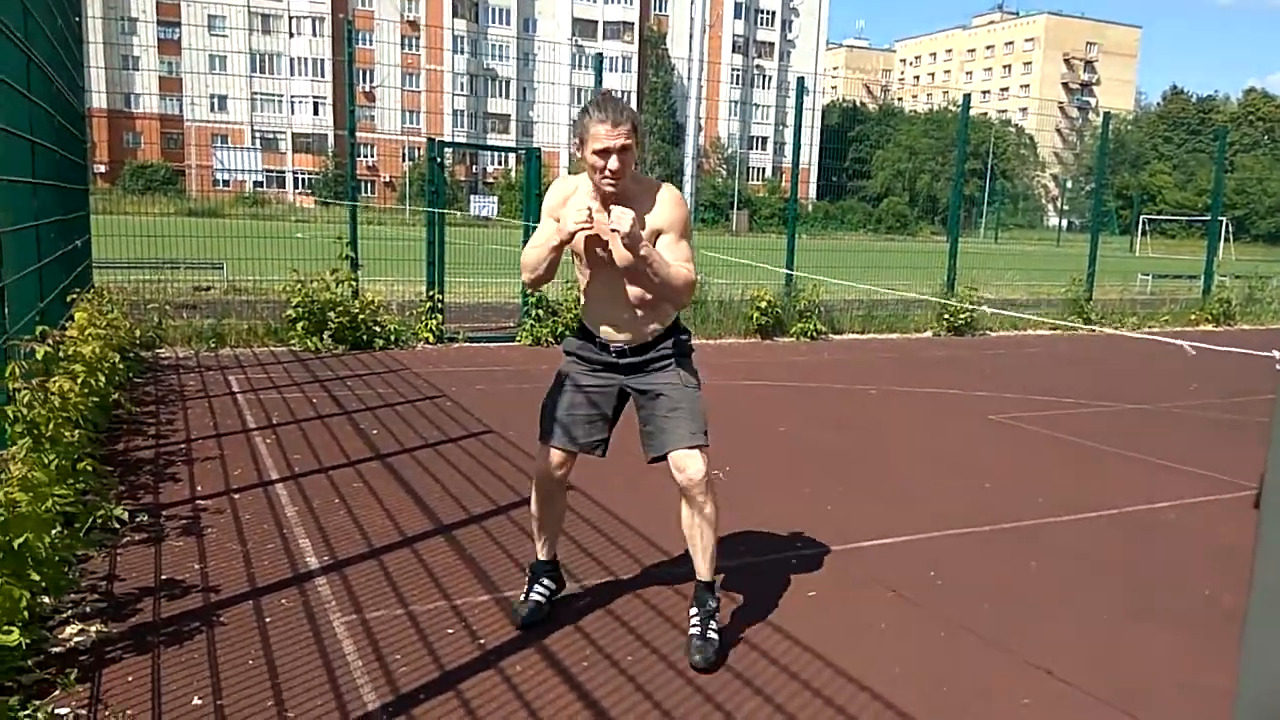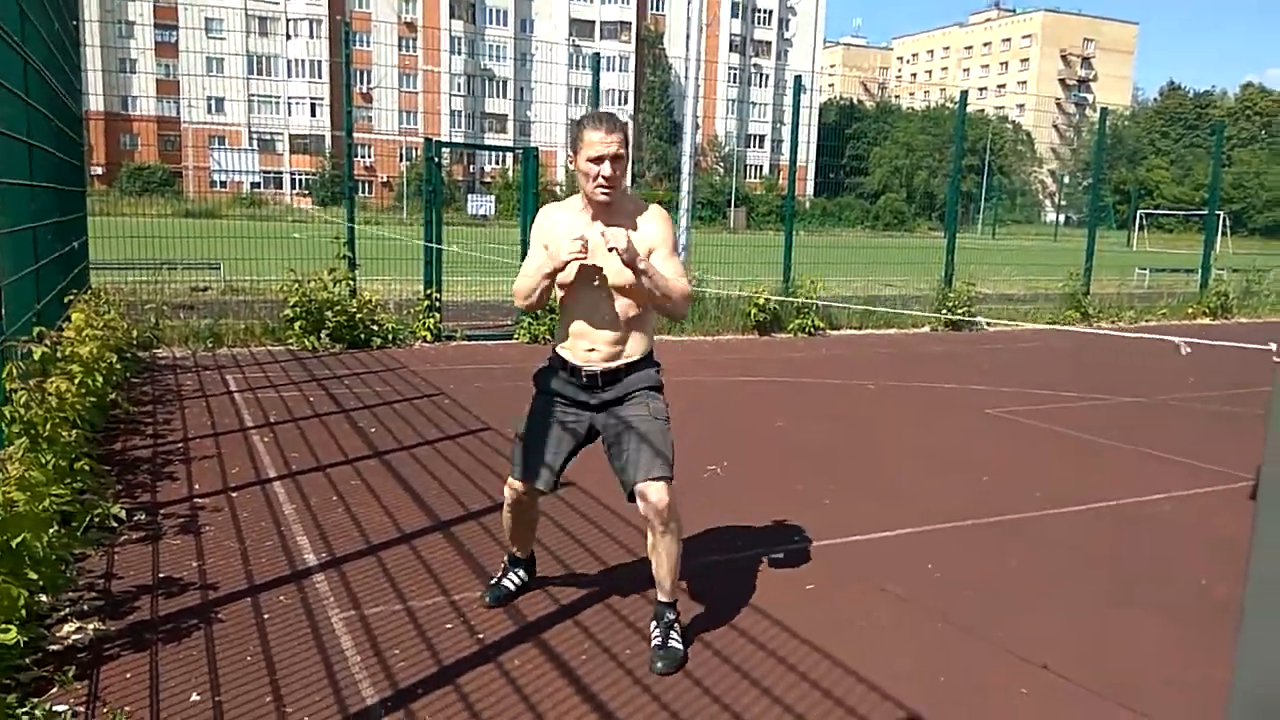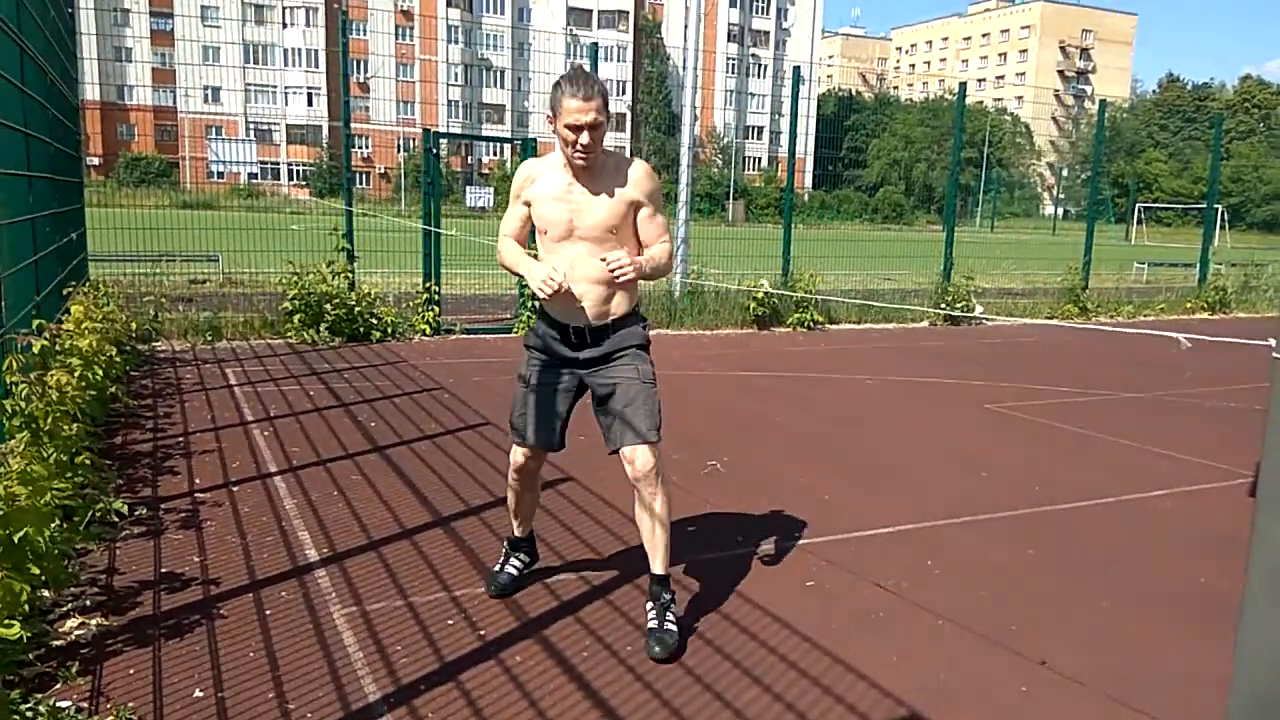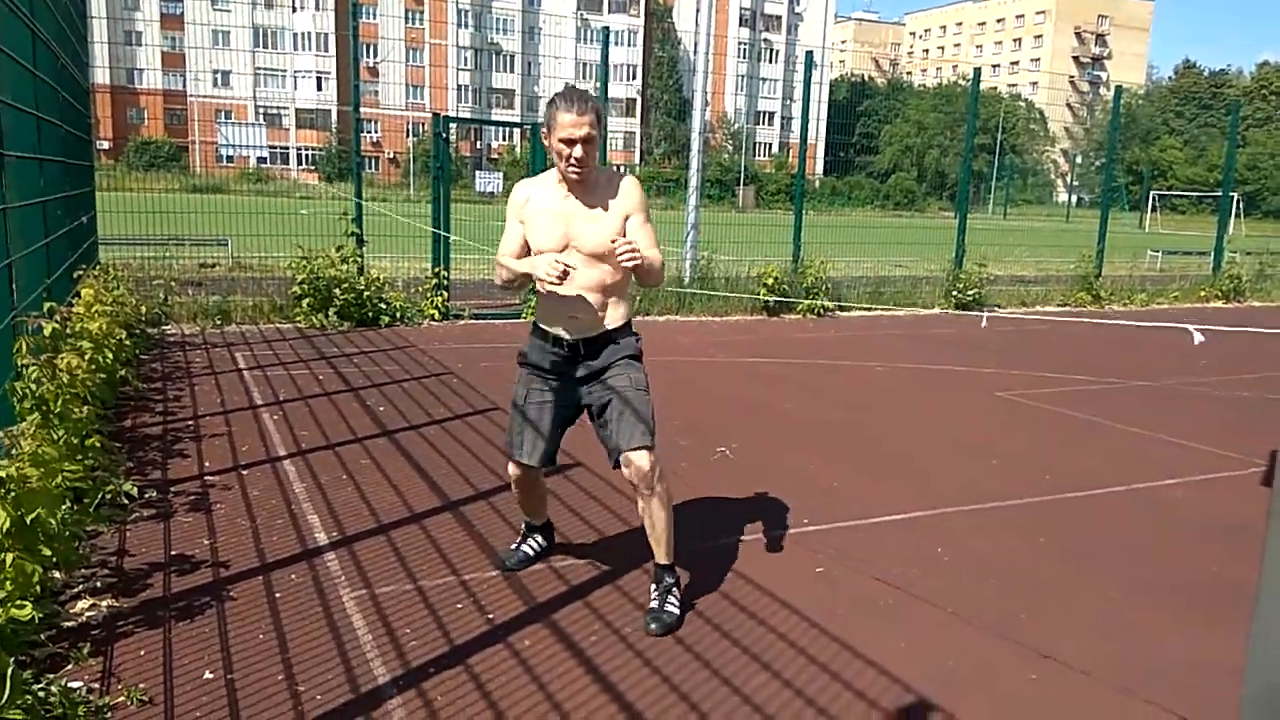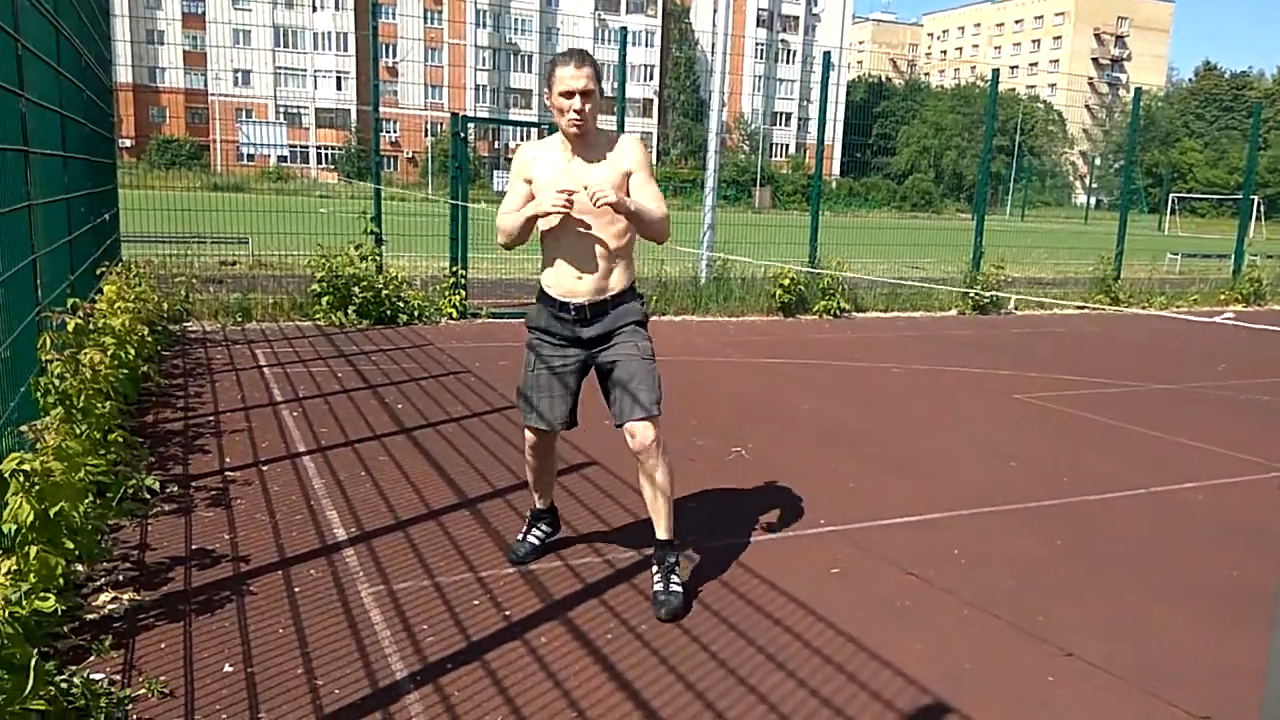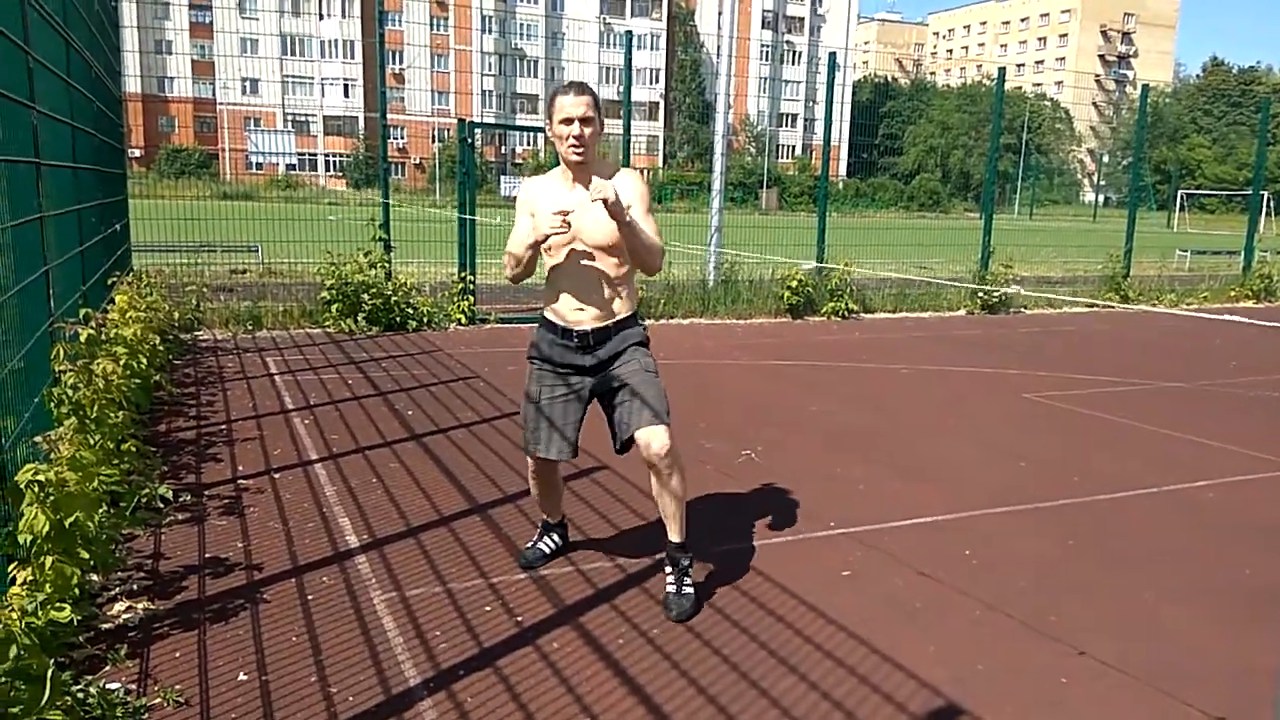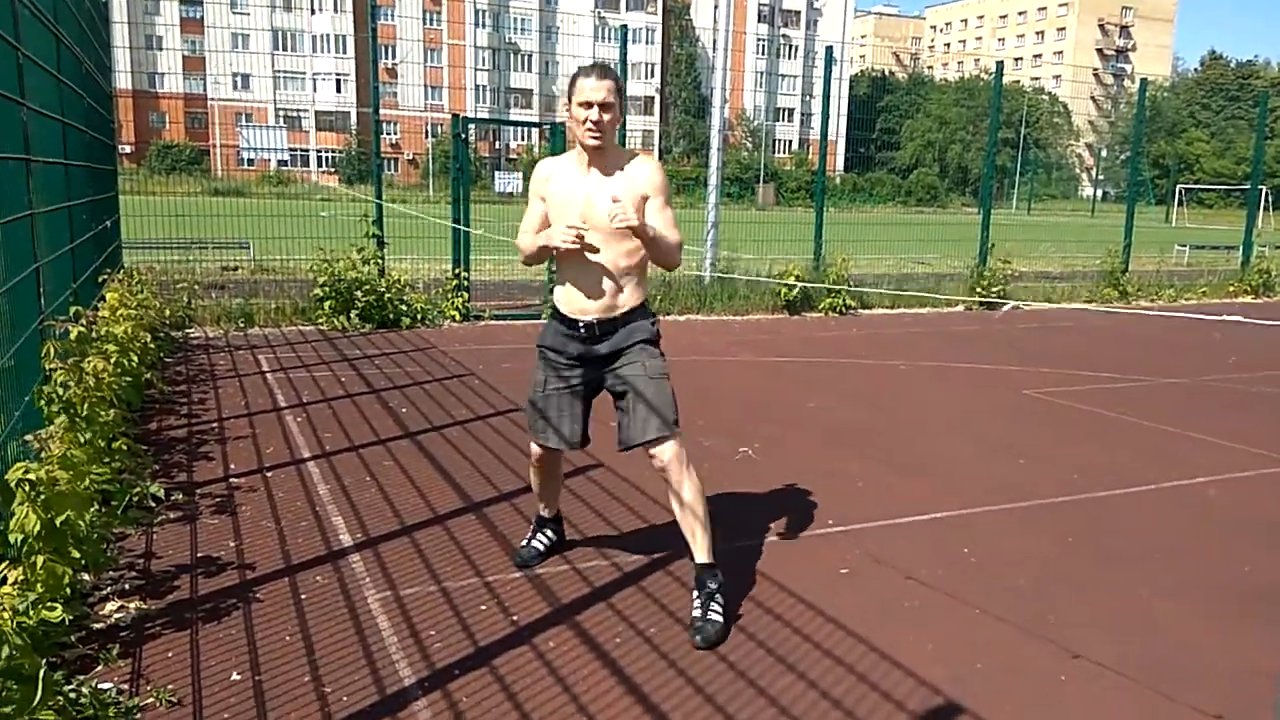
dt=0.2s
person 1, frame 1
left shoulder: (666, 201)
right shoulder: (563, 194)
left elbow: (684, 291)
right elbow: (530, 276)
left wrist: (640, 248)
right wrist: (563, 234)
left hip: (661, 354)
right hip: (592, 351)
left knee: (692, 473)
right knee: (551, 466)
left ankle: (705, 600)
right ankle: (545, 572)
person 1, frame 2
left shoulder: (652, 220)
right shoulder: (552, 219)
left elbow: (679, 306)
right elbow: (523, 300)
left wrist: (637, 266)
right wrist: (553, 263)
left hip: (632, 384)
right hip: (566, 380)
left knee: (657, 501)
right knee: (520, 490)
left ankle: (666, 615)
right ankle: (520, 563)
person 1, frame 3
left shoulder: (636, 176)
right shoulder: (531, 175)
left elbow: (664, 253)
right elbow: (505, 245)
left wrist: (641, 266)
right wrist: (532, 271)
left hip: (619, 341)
right hip: (553, 337)
left knee: (642, 464)
right knee: (523, 458)
left ankle: (661, 594)
right ankle: (521, 546)
person 1, frame 4
left shoulder: (626, 190)
right shoulder: (526, 194)
left elbow: (655, 273)
right elbow: (502, 271)
left wrist: (640, 262)
right wrist: (530, 269)
left hip: (613, 351)
right hip: (548, 352)
left knee: (641, 468)
right knee: (521, 468)
left ankle: (665, 579)
right ankle: (538, 531)
person 1, frame 5
left shoulder: (628, 150)
right shoulder: (530, 157)
left elbow: (661, 228)
right elbow: (504, 236)
left wrist: (627, 206)
right wrist: (536, 210)
left hip: (618, 316)
right hip: (554, 318)
left knee: (643, 436)
right knee: (537, 433)
left ankle: (666, 558)
right ankle: (544, 515)
person 1, frame 6
left shoulder: (627, 183)
right shoulder: (533, 191)
left elbow: (652, 263)
right elbow: (512, 271)
left wrist: (623, 219)
right wrist: (535, 237)
left hip: (621, 340)
right hip: (558, 344)
left knee: (659, 447)
right knee: (541, 458)
left ankle: (678, 560)
right ankle: (555, 529)
person 1, frame 7
left shoulder: (646, 171)
right shoulder: (547, 172)
left elbow: (672, 257)
right elbow: (524, 251)
left wrist: (642, 228)
right wrist: (549, 238)
left hip: (630, 334)
right hip: (565, 334)
left knee: (668, 454)
right knee: (542, 449)
left ankle: (707, 580)
right ankle: (550, 524)
